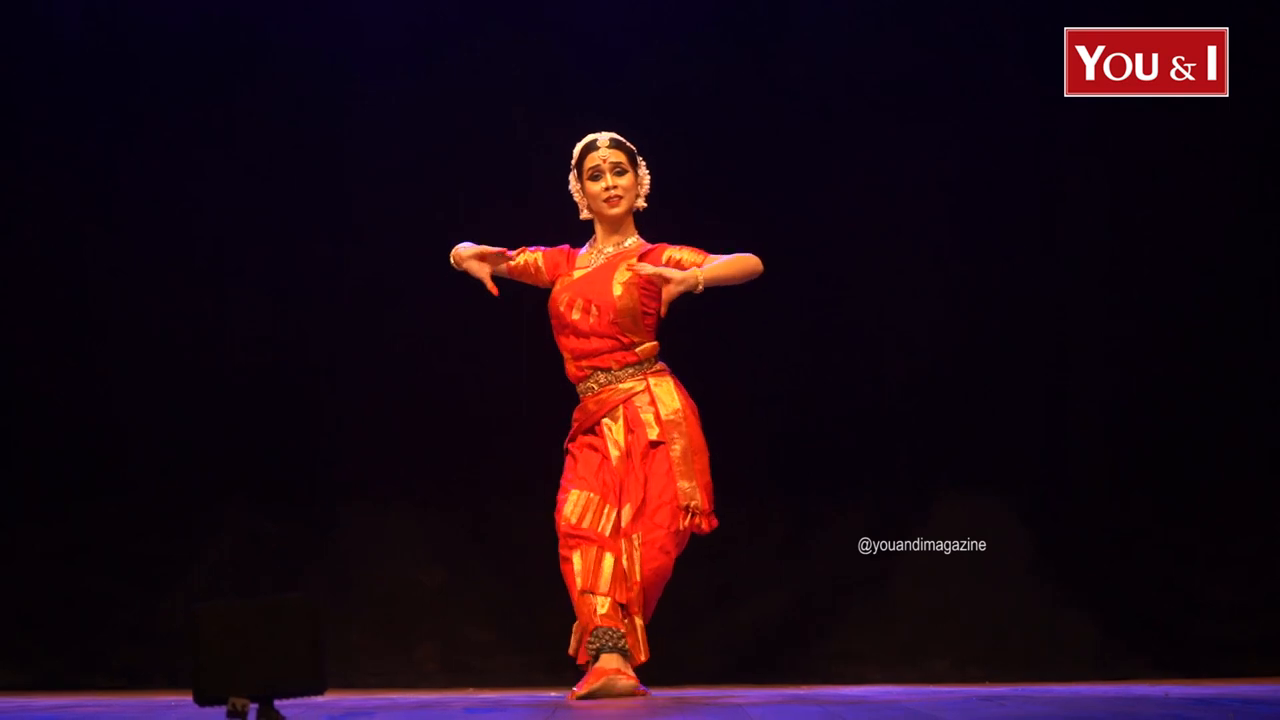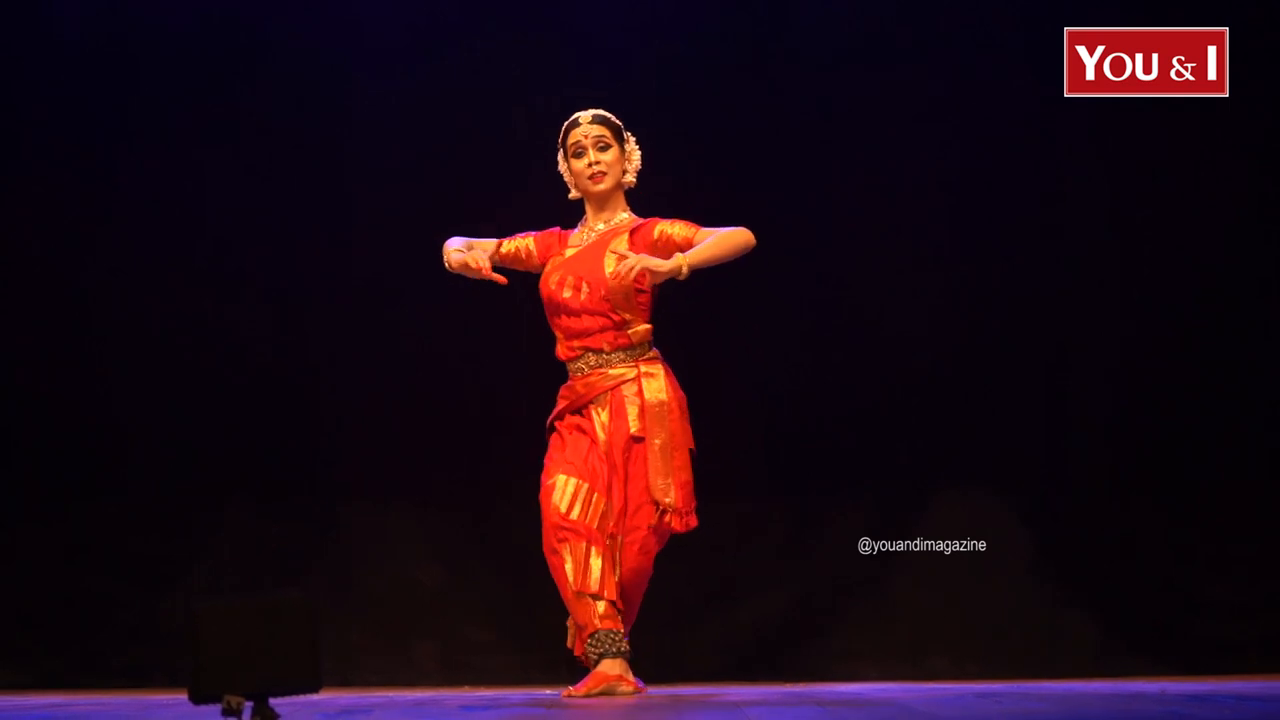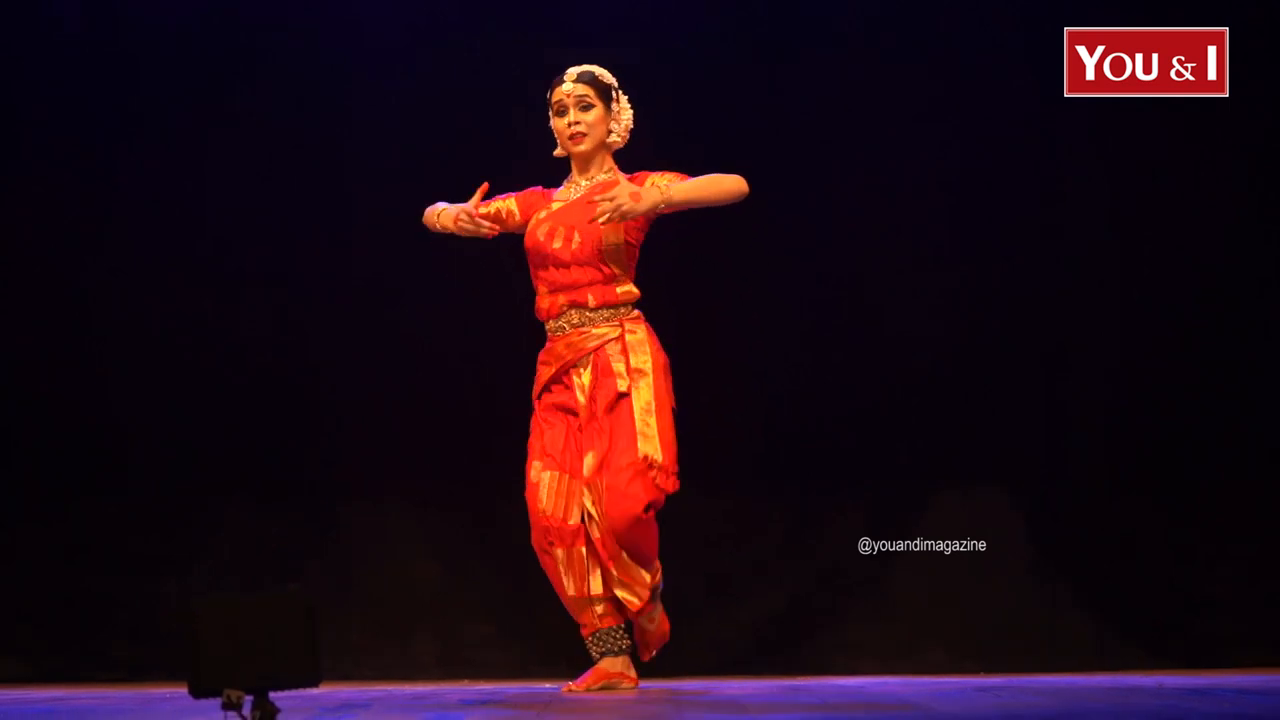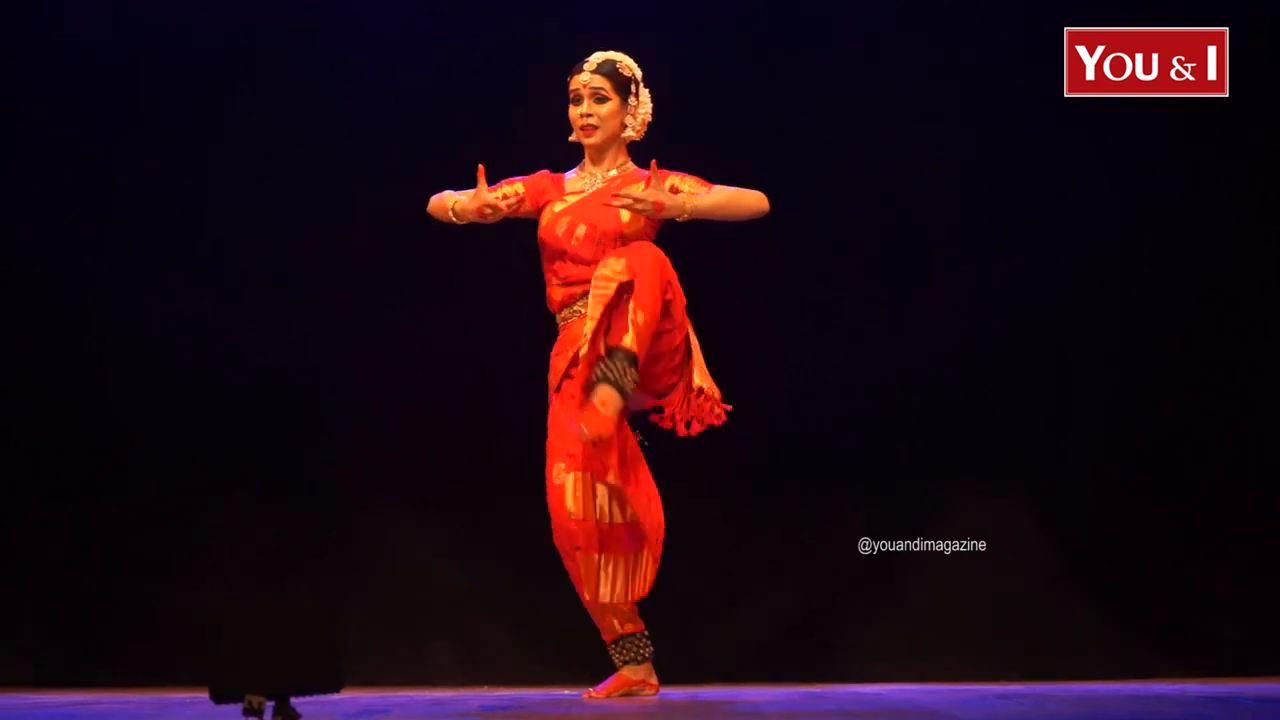
dt=0.4s
person 1, frame 1
left shoulder: (654, 260)
right shoulder: (561, 263)
left elbow: (751, 265)
right elbow: (463, 253)
left wrist: (690, 280)
right wrist: (469, 257)
left hip: (652, 413)
right hip: (595, 422)
left knee: (647, 549)
right knee: (586, 530)
left ankle: (603, 652)
right ankle: (608, 659)
person 1, frame 2
left shoulder: (648, 233)
right shoulder: (552, 245)
left elbow: (742, 237)
right elbow: (458, 247)
left wrist: (672, 266)
right wrist: (461, 257)
left hip: (640, 398)
right hip: (580, 405)
left knee: (631, 540)
right knee: (569, 518)
left ankle: (604, 648)
right ankle: (609, 661)
person 1, frame 3
left shoulder: (635, 187)
right shoulder: (536, 203)
left elbow: (735, 186)
right elbow: (435, 213)
left wrist: (652, 202)
right wrist: (454, 218)
left hip: (621, 355)
right hip: (561, 368)
left knee: (621, 501)
right knee: (555, 512)
left ankle: (645, 603)
right ankle: (612, 655)
person 1, frame 4
left shoulder: (652, 185)
right shoulder: (546, 187)
left elbow: (756, 203)
right elbow: (437, 203)
left wrist: (675, 207)
right wrist: (469, 208)
left hip: (643, 352)
right hip: (576, 355)
left knee: (639, 265)
right knee: (579, 511)
left ankle: (616, 382)
right ankle: (634, 663)
